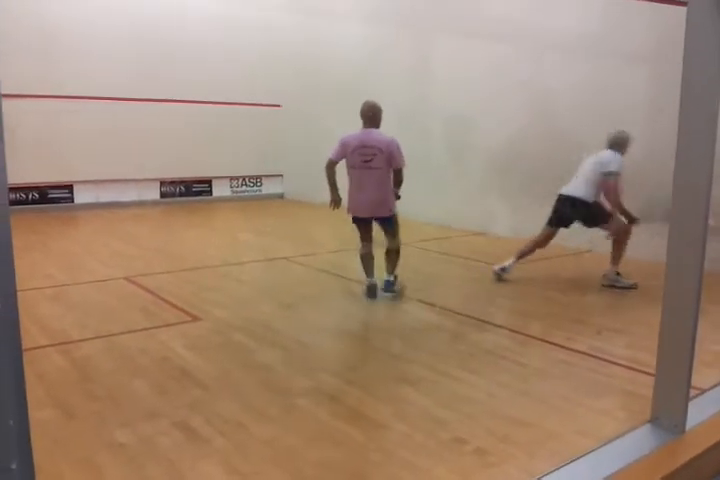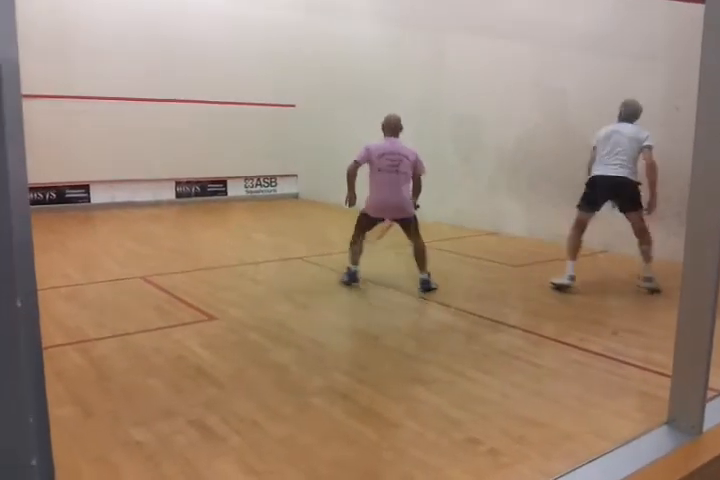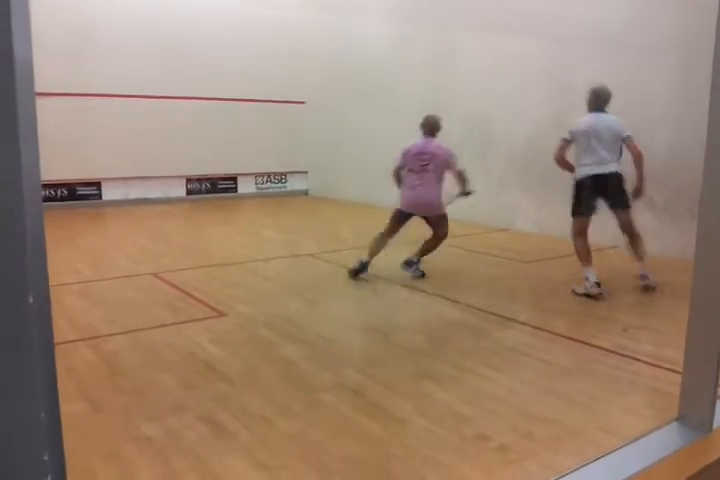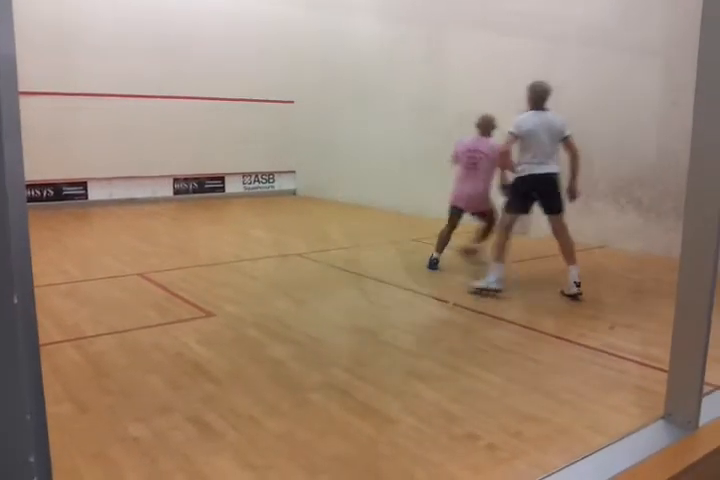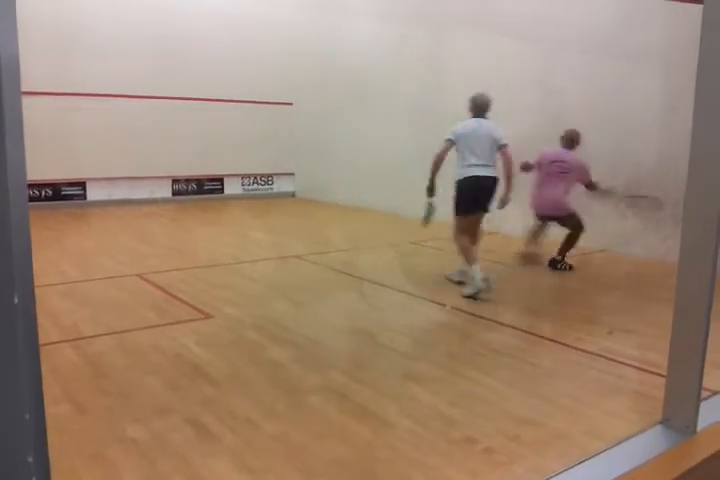
dt=0.3s
person 1, frame 1
left shoulder: (598, 157)
right shoulder: (615, 160)
left elbow: (606, 190)
right elbow: (611, 190)
left wrist: (627, 214)
right wrist: (625, 215)
left hip: (565, 198)
right hip: (583, 202)
left knee: (542, 239)
right knee: (623, 230)
left ankle: (506, 266)
right ankle: (611, 275)
person 1, frame 2
left shoulder: (604, 131)
right shoulder: (641, 134)
left elbow: (591, 164)
right elbow: (650, 163)
right wrist: (653, 196)
left hip: (598, 179)
right hip: (625, 181)
left knee: (577, 227)
right knee: (641, 231)
left ankle: (569, 275)
right ankle: (648, 277)
person 1, frame 3
left shoulder: (579, 124)
right shoulder: (617, 123)
left elbow: (559, 157)
right elbow: (637, 153)
left wrist: (575, 170)
right wrist: (640, 183)
left hip: (586, 180)
right hip: (612, 177)
left knee: (578, 234)
right knee: (629, 229)
left ankle: (591, 282)
right ankle: (644, 275)
person 1, frame 4
left shoulder: (522, 121)
right shoulder: (557, 121)
left elbow: (505, 150)
right elbow: (574, 153)
right wrist: (573, 183)
left hip: (526, 178)
right hip: (549, 178)
left knee: (504, 229)
right knee: (561, 232)
left ankle: (493, 280)
right ankle: (574, 282)
person 1, frame 5
left shoulder: (460, 128)
right shoulder: (495, 130)
left elbow: (440, 156)
right elbow: (508, 161)
left wrist: (431, 182)
right wrist: (507, 192)
left hip: (468, 180)
right hip: (489, 181)
left knee: (461, 233)
right knee: (472, 227)
left ankle: (478, 278)
right ankle: (464, 273)
person 2, frame 1
left shoulder: (347, 141)
right shoulder: (390, 142)
left elbow: (329, 166)
right elbow: (398, 174)
left wrist: (334, 193)
right wrist: (395, 190)
left hip: (358, 203)
right hip: (384, 203)
left knee: (366, 242)
right knee: (393, 240)
left ankle: (370, 283)
right ankle: (390, 279)
person 2, frame 2
left shoulder: (371, 149)
right shoulder: (411, 153)
left elbow: (352, 169)
right elbow: (417, 182)
left wrist: (351, 192)
right wrist: (414, 200)
left hip: (376, 204)
right hip: (402, 205)
left knee: (358, 234)
right knee: (416, 238)
left ankle: (352, 272)
right ankle: (424, 278)
person 2, frame 3
left shoulder: (409, 149)
right shoulder: (445, 151)
left elbow: (396, 172)
right elbow: (459, 174)
left wrist: (404, 188)
right wrist: (464, 188)
left hip: (409, 200)
right hip: (432, 203)
left knee: (388, 232)
right knee: (441, 233)
left ankle: (364, 263)
right ankle: (413, 261)
person 2, frame 4
left shoulder: (463, 144)
right shoulder: (495, 149)
left elbow: (456, 160)
left hip: (459, 194)
right hip: (479, 198)
left knee: (450, 227)
right knee: (490, 222)
left ankle: (435, 258)
right ankle: (473, 246)
person 2, frame 5
left shoulder: (545, 156)
right shoulder: (579, 164)
left elbow: (526, 167)
right elbow: (590, 186)
right wrist: (596, 186)
left hip: (539, 202)
right hip: (556, 204)
left knee: (543, 223)
right knee: (578, 227)
left ankle: (529, 248)
right ankle: (557, 259)
